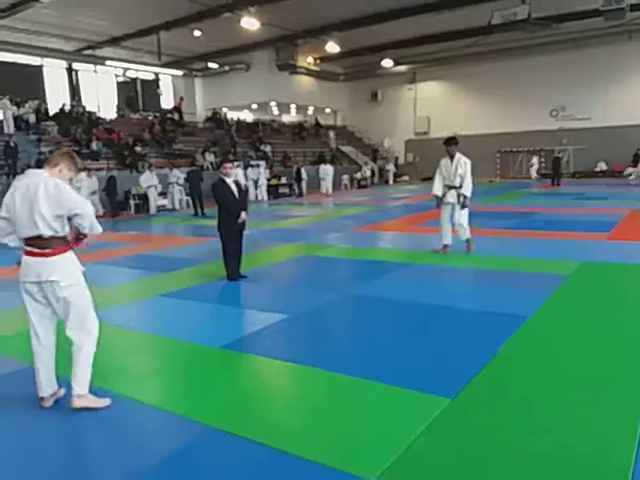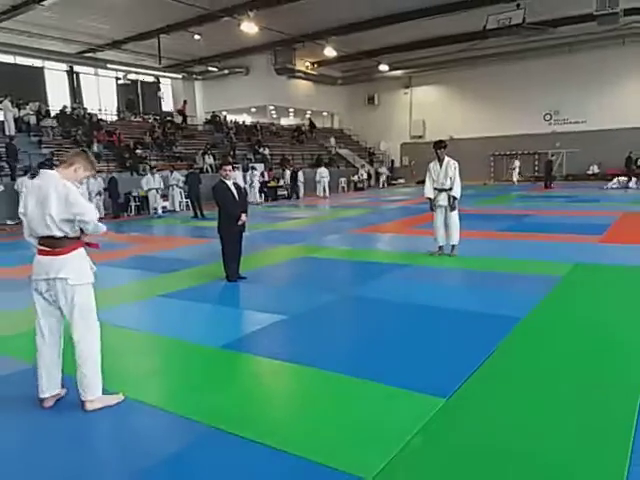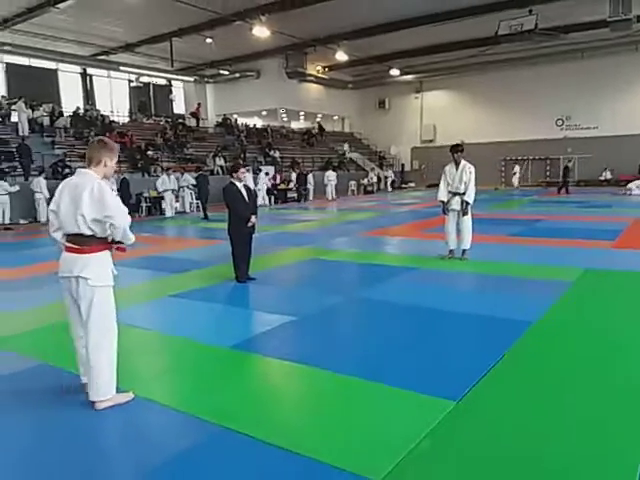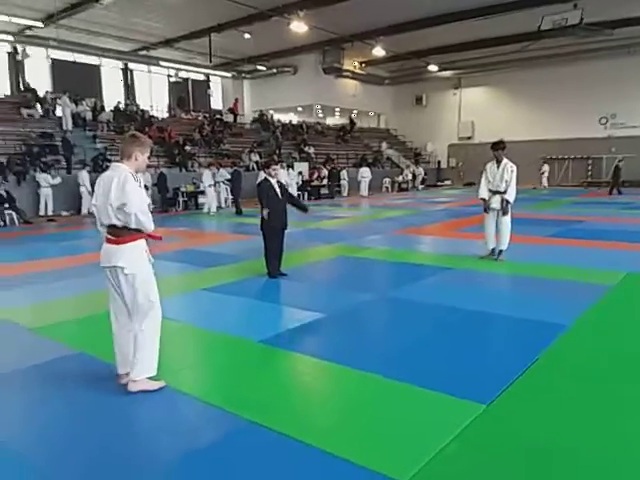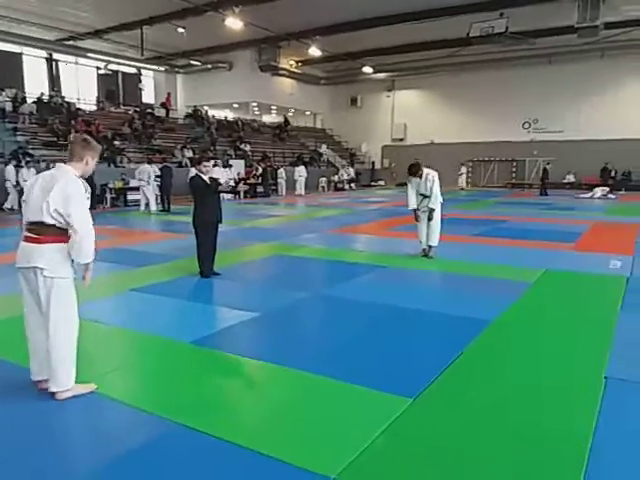
dt=0.5s
person 1, frame 1
right shoulder: (54, 186)
right elbow: (82, 211)
right wrist: (85, 231)
left hip: (30, 265)
right hip: (58, 264)
left knee: (41, 332)
right knee: (84, 327)
left ankle: (47, 391)
right ankle: (80, 393)
person 1, frame 2
left shoulder: (32, 187)
right shoulder: (64, 188)
left elbow: (29, 229)
right elbow: (89, 219)
left wrist: (47, 244)
right wrist: (96, 230)
left hip: (43, 262)
right hip: (69, 263)
left knee: (47, 332)
right knee: (85, 329)
left ankle: (49, 391)
right ankle: (91, 395)
person 1, frame 3
left shoulder: (66, 184)
right shoulder: (99, 188)
left elbow: (55, 225)
right elbow: (120, 223)
left wrist: (73, 244)
right wrist: (123, 239)
left hip: (69, 260)
right hip: (93, 262)
left knee: (80, 326)
right knee: (101, 329)
left ankle: (90, 378)
right ankle: (102, 394)
person 1, frame 4
left shoulder: (104, 178)
right shoulder: (127, 180)
left elbow: (101, 216)
right elbow: (139, 216)
left wrist: (125, 231)
right wrist: (150, 227)
left hip: (111, 250)
right hip: (130, 253)
left knee: (121, 315)
right knee: (148, 312)
left ankle: (125, 370)
right ankle: (138, 375)
person 1, frame 5
left shoulder: (41, 178)
right shoulder: (74, 184)
left elbow: (28, 214)
right elbow: (81, 226)
right wrist: (87, 262)
left hip: (27, 250)
right hip: (52, 254)
left knee: (36, 318)
right knee: (63, 320)
left ankle: (42, 375)
right ankle: (62, 385)
